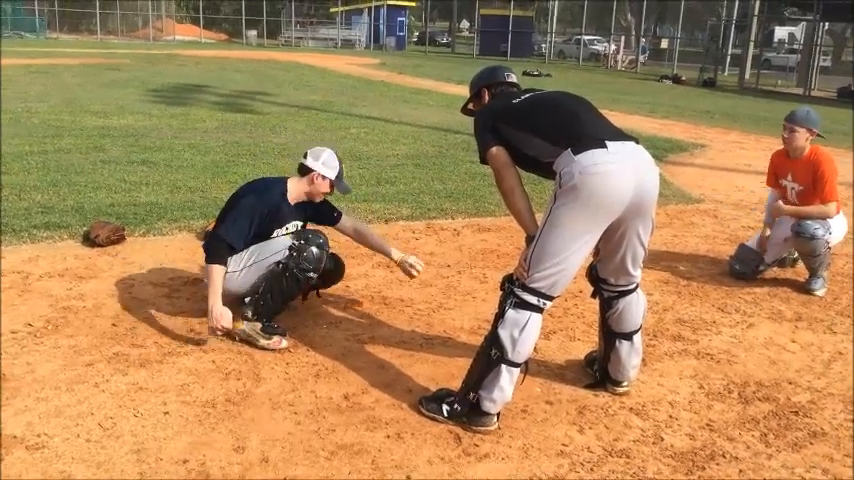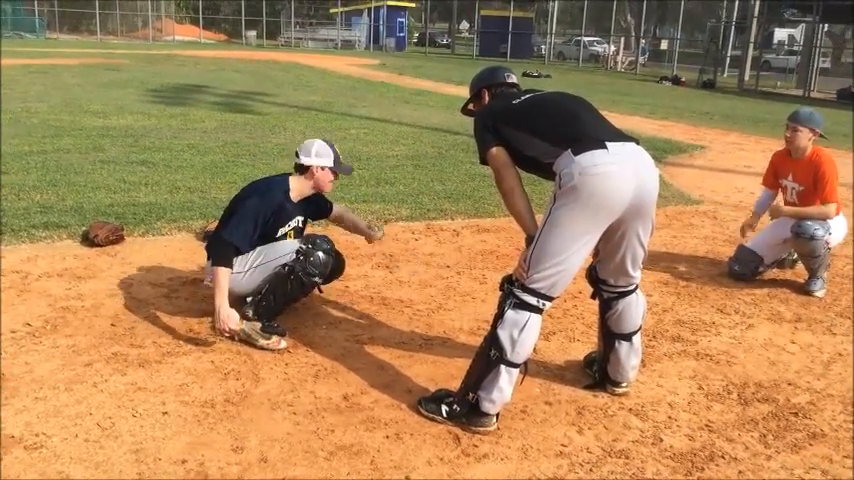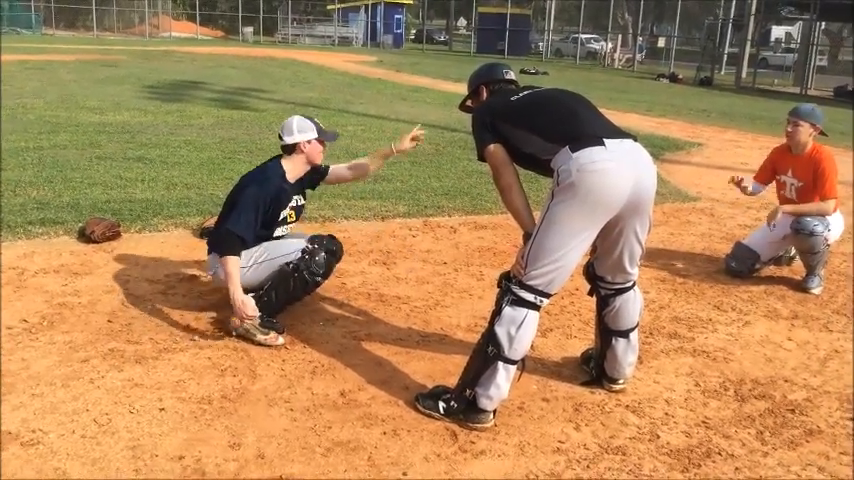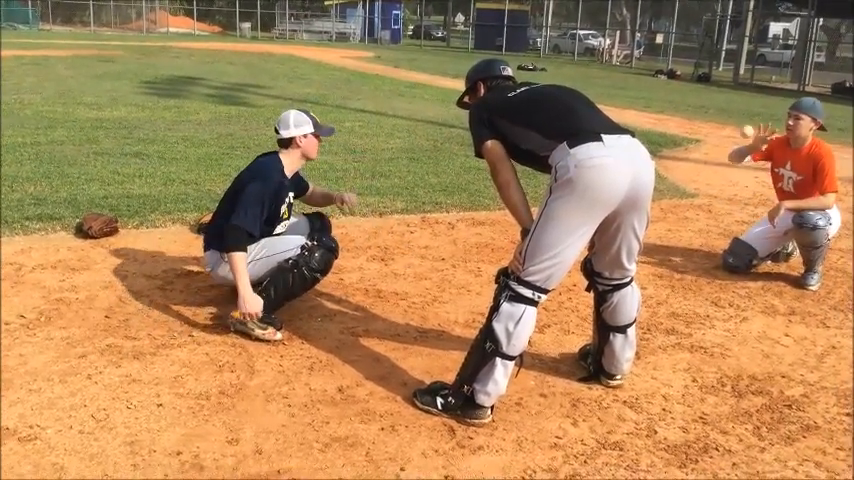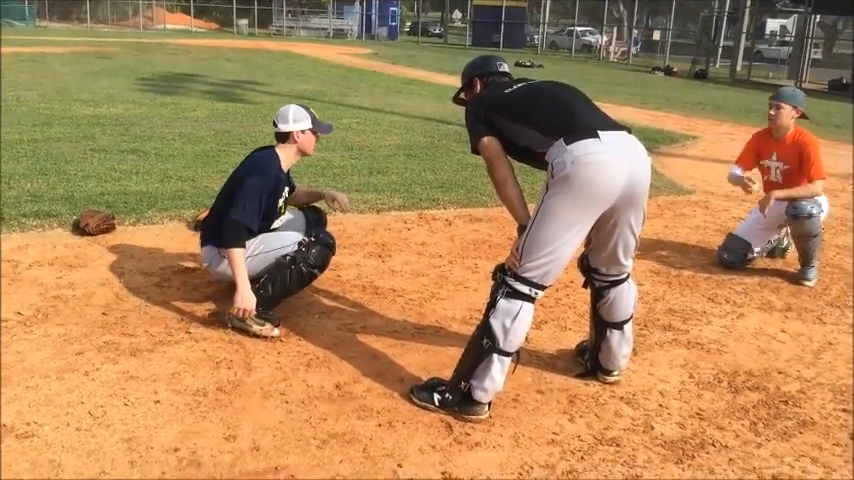
dt=0.3s
person 1, frame 1
left shoulder: (489, 114)
right shoulder: (553, 100)
left elbow: (507, 175)
left wrist: (534, 238)
left hip: (594, 173)
right hip: (642, 165)
left knee: (528, 291)
right knee: (621, 279)
left ankle: (478, 405)
right ankle: (618, 371)
person 1, frame 2
left shoulder: (489, 114)
right shoulder: (553, 101)
left elbow: (507, 176)
left wrist: (533, 238)
left hip: (595, 173)
right hip: (642, 166)
left knee: (528, 291)
right knee: (621, 280)
left ankle: (478, 405)
right ankle: (617, 372)
person 1, frame 3
left shoulder: (487, 111)
right shoulder: (551, 97)
left elbow: (505, 172)
left wrist: (532, 235)
left hip: (593, 170)
right hip: (640, 163)
left knee: (526, 288)
right knee: (618, 277)
left ankle: (475, 402)
right ankle: (614, 368)
person 1, frame 4
left shoulder: (485, 107)
right shoulder: (549, 93)
left elbow: (502, 169)
left wrist: (529, 231)
left hip: (590, 166)
right hip: (638, 159)
left knee: (524, 284)
right knee: (616, 273)
left ankle: (473, 398)
right ankle: (611, 364)
person 1, frame 5
left shoulder: (481, 104)
right shoulder: (546, 90)
left elbow: (499, 164)
left wrist: (526, 228)
left hip: (586, 163)
right hip: (634, 156)
left knee: (520, 281)
right knee: (613, 269)
left ankle: (469, 393)
right ankle: (609, 360)
person 2, frame 1
left shoulder: (309, 201)
right shoulder: (261, 197)
left elbow: (352, 228)
right elbow: (217, 248)
left wrist: (398, 257)
right wrist: (215, 306)
left hip: (256, 266)
right hip: (230, 271)
left knee: (331, 267)
right knee: (312, 246)
left ankle: (257, 298)
right ankle: (253, 319)
person 2, frame 2
left shoulder: (307, 196)
right shoulder: (264, 198)
left elbow: (338, 213)
right elbow: (223, 250)
left wrist: (367, 229)
right wrist: (222, 307)
left hip: (257, 264)
right hip: (234, 271)
left knee: (332, 263)
right knee: (318, 252)
left ankle: (257, 297)
right ankle: (253, 318)
person 2, frame 3
left shoulder: (303, 171)
right shoulder: (265, 183)
left elbow: (348, 172)
right elbow: (229, 242)
left wrist: (394, 150)
right wrist: (237, 296)
left hip: (265, 253)
right hip: (233, 261)
left knee: (331, 247)
right knee: (323, 255)
right ankle: (253, 318)
person 2, frame 4
left shoulder: (286, 169)
right shoulder: (266, 177)
left elbow: (311, 195)
right elbow: (235, 237)
left wrist: (336, 196)
right wrist: (245, 294)
right hip: (227, 258)
left knee: (318, 226)
right knee: (322, 250)
left ankle: (263, 283)
right ankle: (249, 316)
person 2, frame 5
left shoulder: (278, 164)
right shoulder: (264, 170)
left elbow: (290, 197)
right elbow: (234, 232)
left wrist: (323, 194)
right wrist: (243, 289)
right hip: (224, 253)
left knee: (312, 219)
right knee: (320, 245)
left ankle: (259, 278)
right ankle: (251, 308)
person 3, frame 1
left shoulder: (821, 160)
right shoulder: (778, 157)
left elbow: (829, 210)
left wrist: (785, 210)
right wrist: (767, 227)
left hip: (827, 222)
right hip: (791, 219)
left knee: (807, 230)
right knee: (740, 268)
left ankle: (818, 274)
right ankle: (788, 254)
person 3, frame 2
left shoulder: (823, 161)
right shoulder: (779, 157)
left elbow: (829, 211)
right elbow: (769, 193)
left wrist: (784, 210)
right wrist: (754, 217)
left hip: (827, 224)
right hip: (791, 220)
left knee: (806, 231)
right knee: (739, 269)
left ankle: (818, 275)
right ankle: (788, 254)
person 3, frame 3
left shoulder: (822, 158)
right shoulder: (778, 153)
left elbow: (829, 207)
right elbow: (756, 187)
left wrist: (784, 208)
right wrist: (744, 185)
left hip: (822, 220)
right hip: (788, 217)
left knee: (806, 227)
right knee: (736, 265)
left ankle: (815, 273)
right ankle: (786, 251)
person 3, frame 4
left shoulder: (821, 153)
right shoulder: (776, 144)
left elbow: (828, 201)
right elbow: (733, 158)
left wrist: (785, 204)
right wrist: (755, 146)
left hip: (820, 215)
right hip: (785, 213)
left knee: (808, 221)
right knee: (734, 262)
left ankle: (813, 269)
right ankle: (783, 248)
person 3, frame 5
left shoulder: (805, 141)
right shoulder: (759, 138)
left elbow: (818, 188)
right elbow: (735, 171)
left wrist: (777, 194)
right wrist: (741, 180)
left hip: (807, 201)
right hip: (774, 204)
left knee: (802, 210)
right knee: (729, 258)
left ankle: (809, 264)
right ankle: (776, 242)
